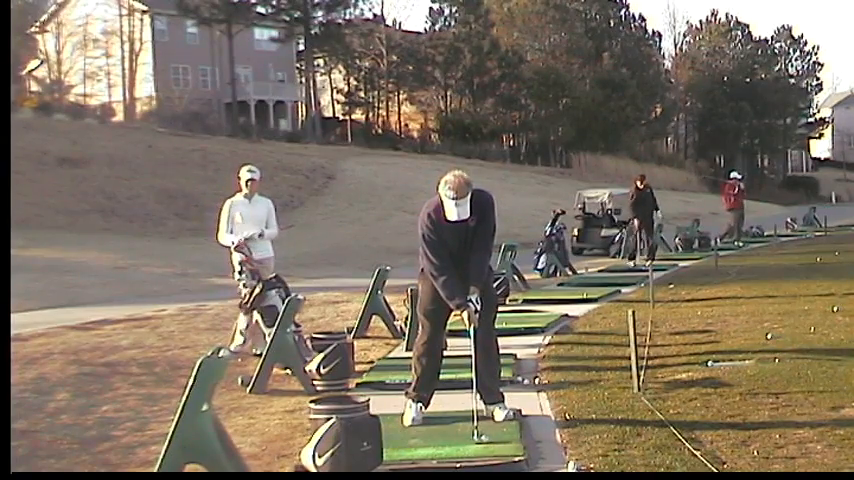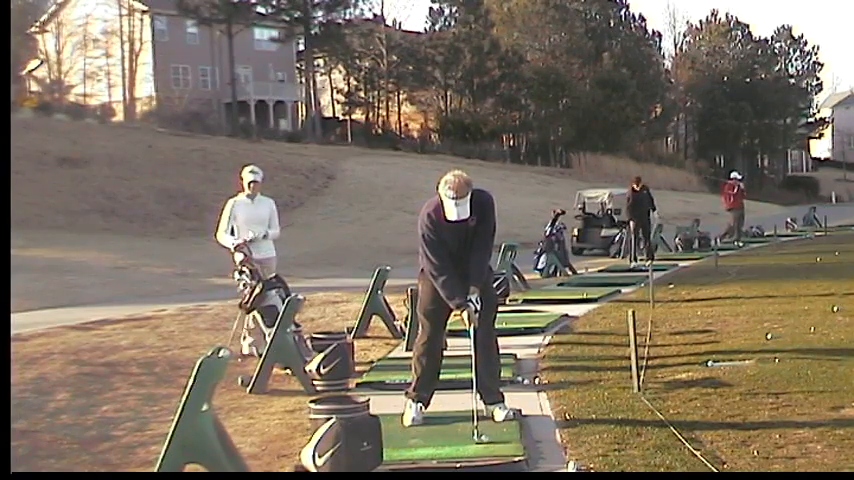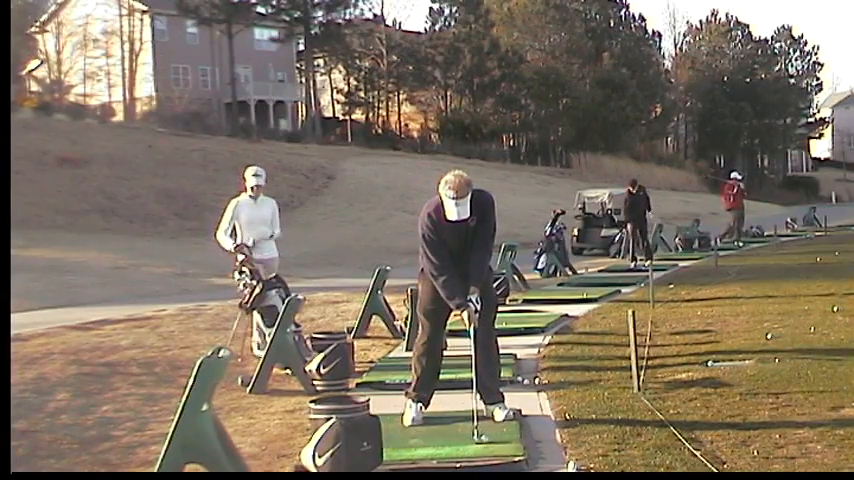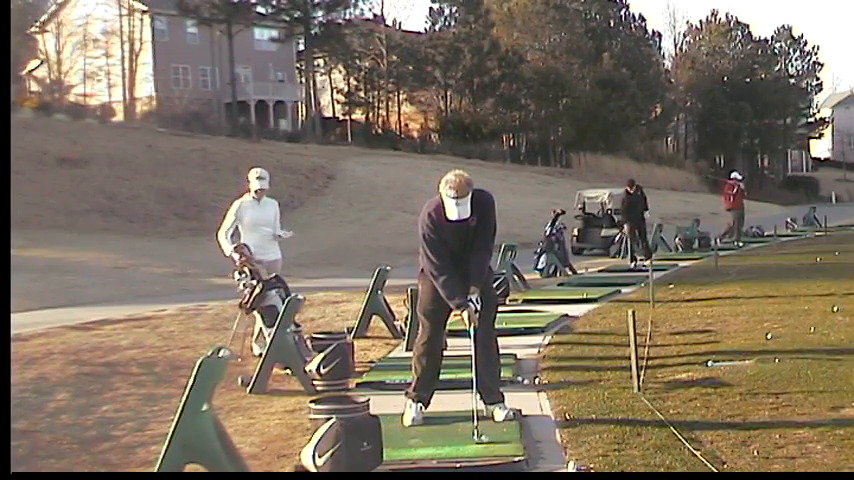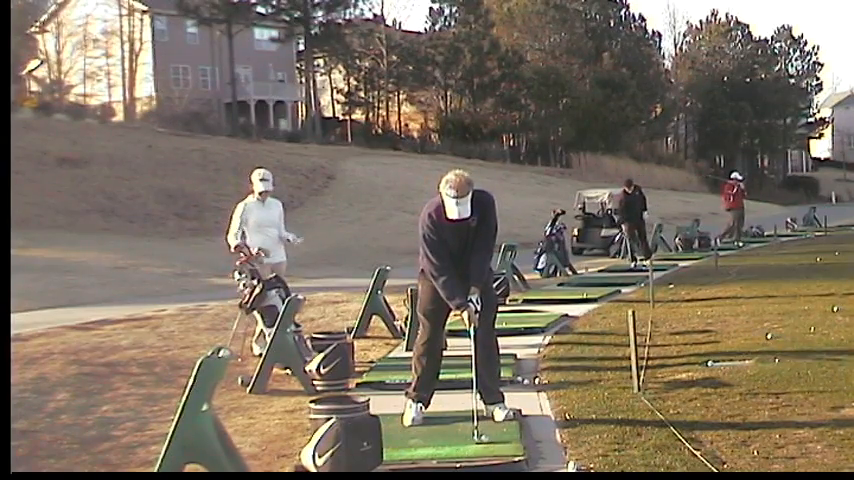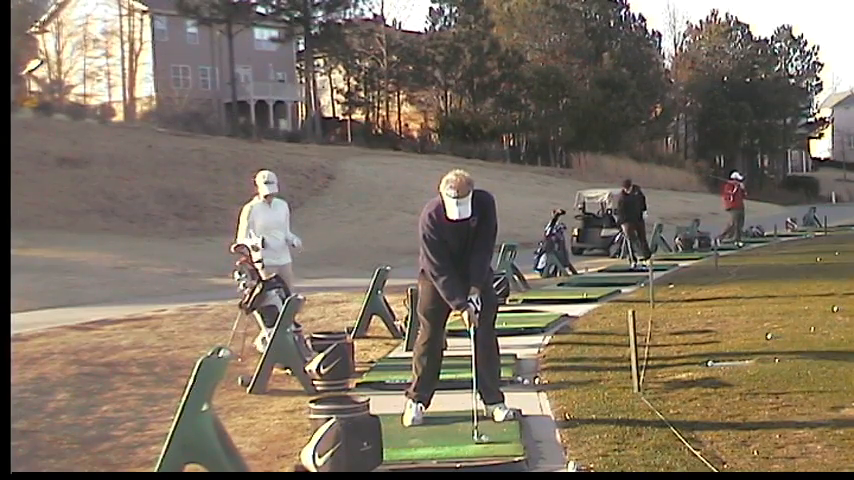
dt=0.2s
person 1, frame 1
left shoulder: (484, 202)
right shoulder: (429, 215)
left elbow: (483, 249)
right elbow: (437, 267)
left wrist: (474, 290)
right wrist: (459, 304)
left hip: (477, 273)
right hip: (437, 277)
left knee: (485, 335)
right knee: (429, 336)
left ankle: (493, 399)
right ankle: (416, 399)
person 1, frame 2
left shoulder: (484, 202)
right shoulder: (429, 215)
left elbow: (482, 249)
right elbow: (437, 267)
left wrist: (473, 291)
right wrist: (459, 304)
left hip: (477, 273)
right hip: (437, 277)
left knee: (485, 335)
right knee: (429, 335)
left ankle: (493, 399)
right ankle: (416, 400)
person 1, frame 3
left shoulder: (484, 202)
right shoulder: (430, 215)
left elbow: (483, 249)
right elbow: (437, 267)
left wrist: (474, 291)
right wrist: (459, 304)
left hip: (476, 273)
right hip: (437, 276)
left knee: (485, 335)
right knee: (429, 336)
left ankle: (493, 399)
right ankle: (416, 400)
person 1, frame 4
left shoulder: (485, 202)
right shoulder: (430, 215)
left elbow: (483, 249)
right elbow: (437, 267)
left wrist: (474, 290)
right wrist: (459, 304)
left hip: (477, 273)
right hip: (437, 277)
left knee: (485, 335)
right knee: (429, 335)
left ankle: (493, 399)
right ankle: (416, 400)
person 1, frame 5
left shoulder: (485, 203)
right shoulder: (430, 216)
left elbow: (484, 249)
right elbow: (438, 268)
left wrist: (475, 291)
right wrist: (460, 304)
left hip: (476, 275)
right hip: (437, 277)
left knee: (485, 335)
right knee: (429, 335)
left ankle: (493, 400)
right ankle: (416, 400)
person 1, frame 6
left shoulder: (485, 203)
right shoulder: (430, 215)
left elbow: (483, 250)
right elbow: (438, 268)
left wrist: (475, 291)
right wrist: (460, 304)
left hip: (477, 274)
right hip: (437, 277)
left knee: (485, 335)
right knee: (429, 335)
left ankle: (493, 400)
right ankle: (416, 400)
person 2, frame 1
left shoulder: (266, 203)
right shoulder: (231, 204)
left elbow: (274, 231)
right elbow: (222, 236)
left wrist: (258, 233)
right wrist: (236, 240)
left hip: (265, 257)
right hip: (243, 258)
left ankle: (260, 343)
right ankle: (240, 341)
person 2, frame 2
left shoulder: (269, 203)
right shoulder: (234, 204)
left elbow: (276, 231)
right elbow: (221, 234)
left wrist: (260, 235)
right wrist: (235, 243)
left hip: (268, 256)
person 2, frame 3
left shoulder: (271, 203)
right shoulder: (236, 204)
left elbow: (277, 231)
right elbow: (221, 233)
left wrist: (269, 235)
right wrist: (233, 246)
left hip: (270, 257)
right hip: (249, 258)
left ankle: (263, 339)
right ankle: (260, 342)
person 2, frame 4
left shoulder: (273, 205)
right shoulder: (240, 205)
left elbow: (276, 231)
right elbow: (223, 234)
left wrist: (281, 234)
right wrist: (232, 253)
left hip: (273, 259)
right hip: (251, 261)
person 2, frame 5
left shoulder: (277, 205)
right shoulder: (244, 207)
right elbow: (232, 236)
left wrist: (290, 237)
right wrist: (243, 249)
left hip: (279, 260)
right hip: (258, 263)
left ankle: (260, 343)
person 2, frame 6
left shoulder: (282, 205)
right shoulder: (250, 209)
right elbow: (241, 239)
left wrist: (294, 240)
right wrist: (255, 242)
left hip: (284, 262)
right hip: (264, 264)
left ankle: (264, 340)
